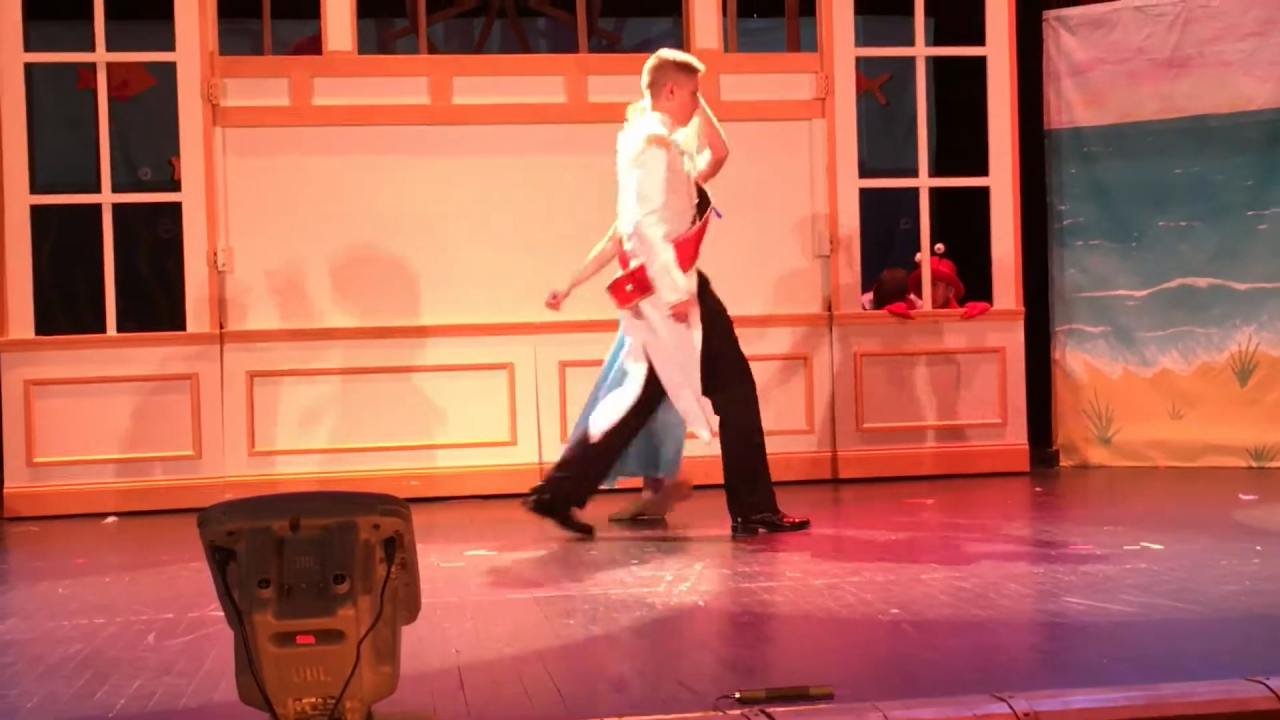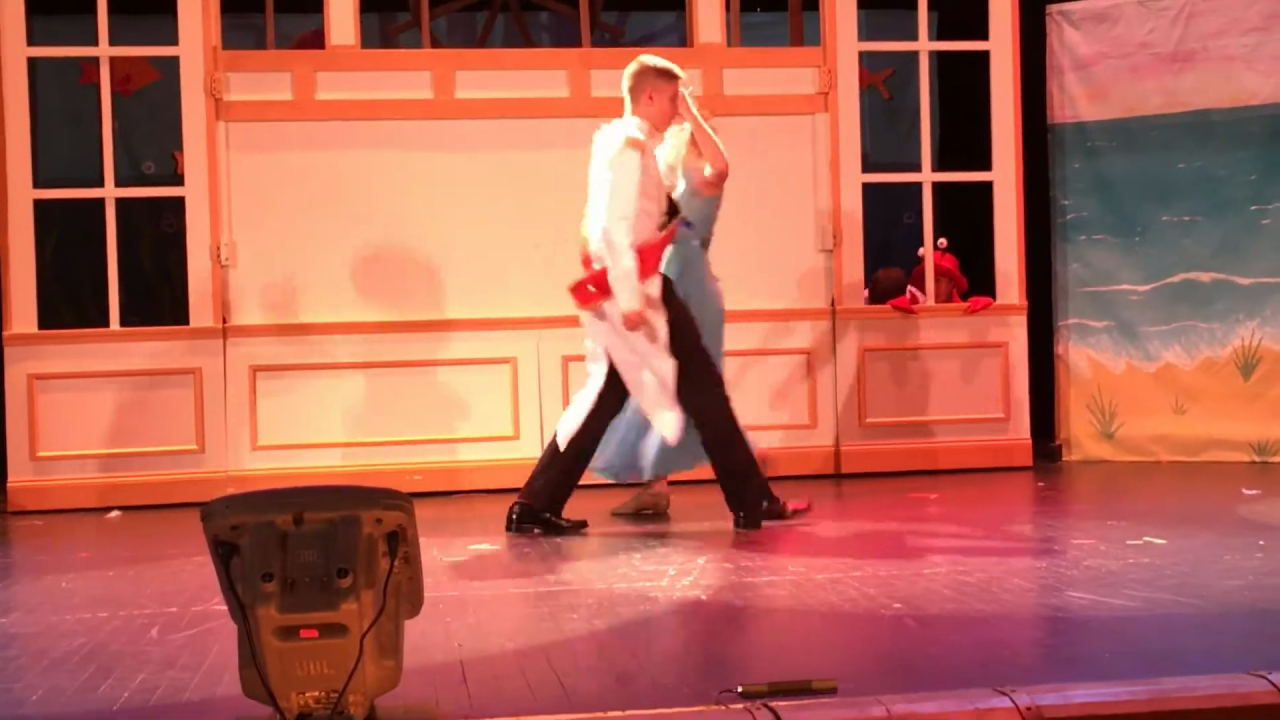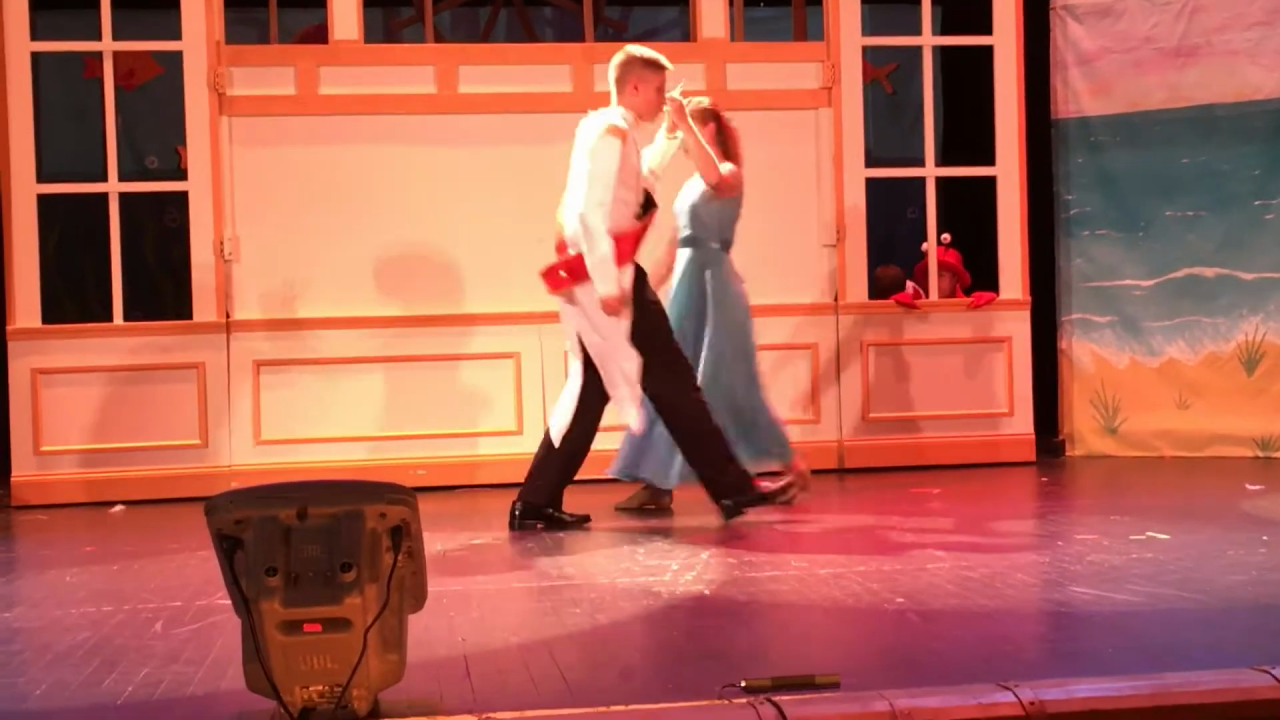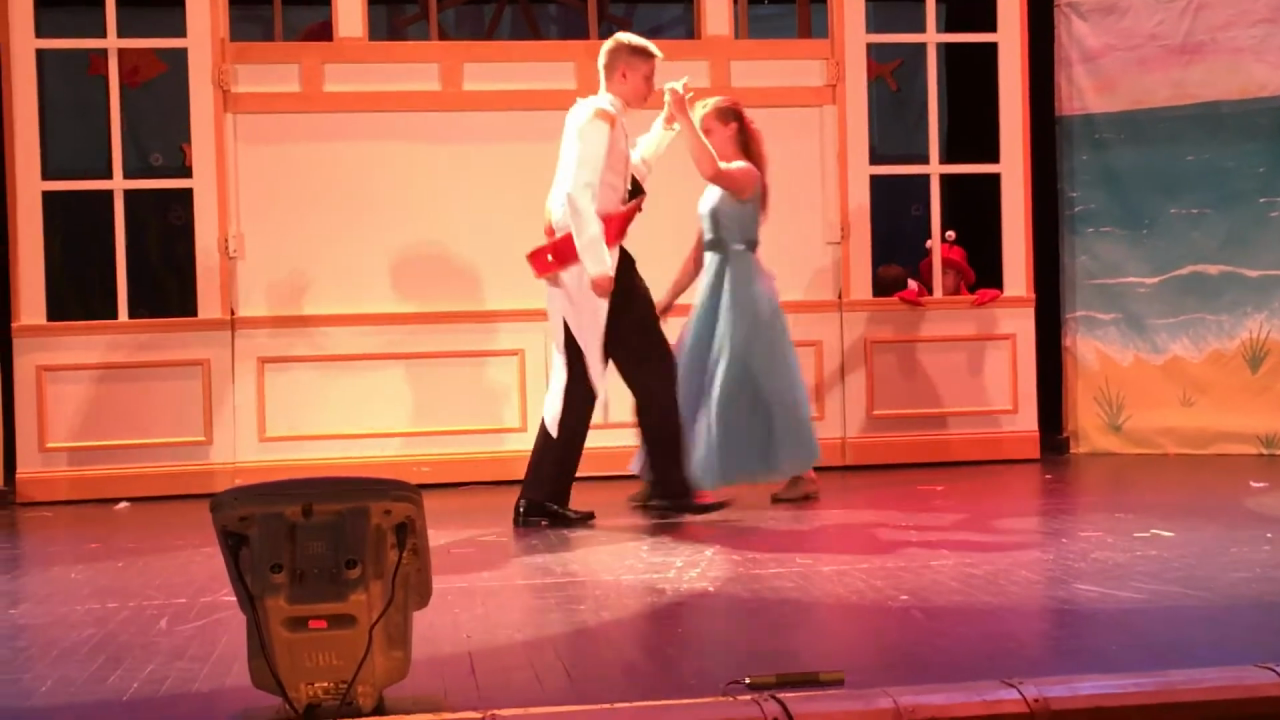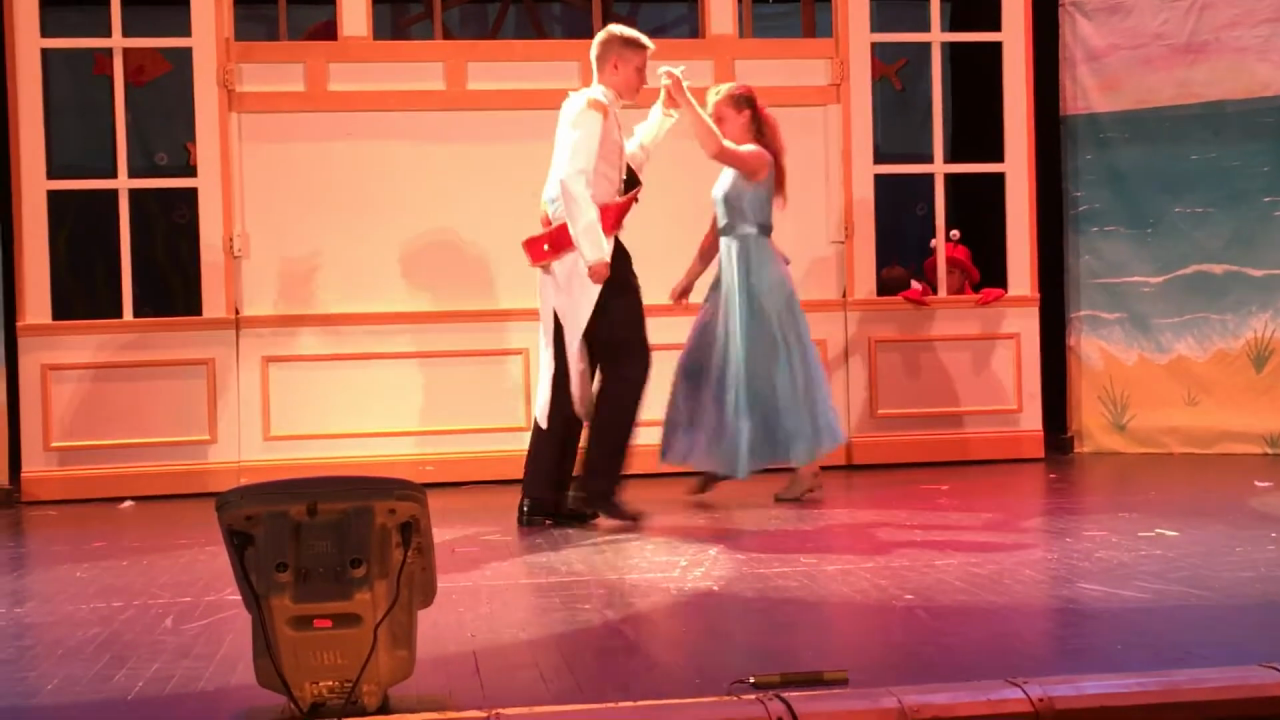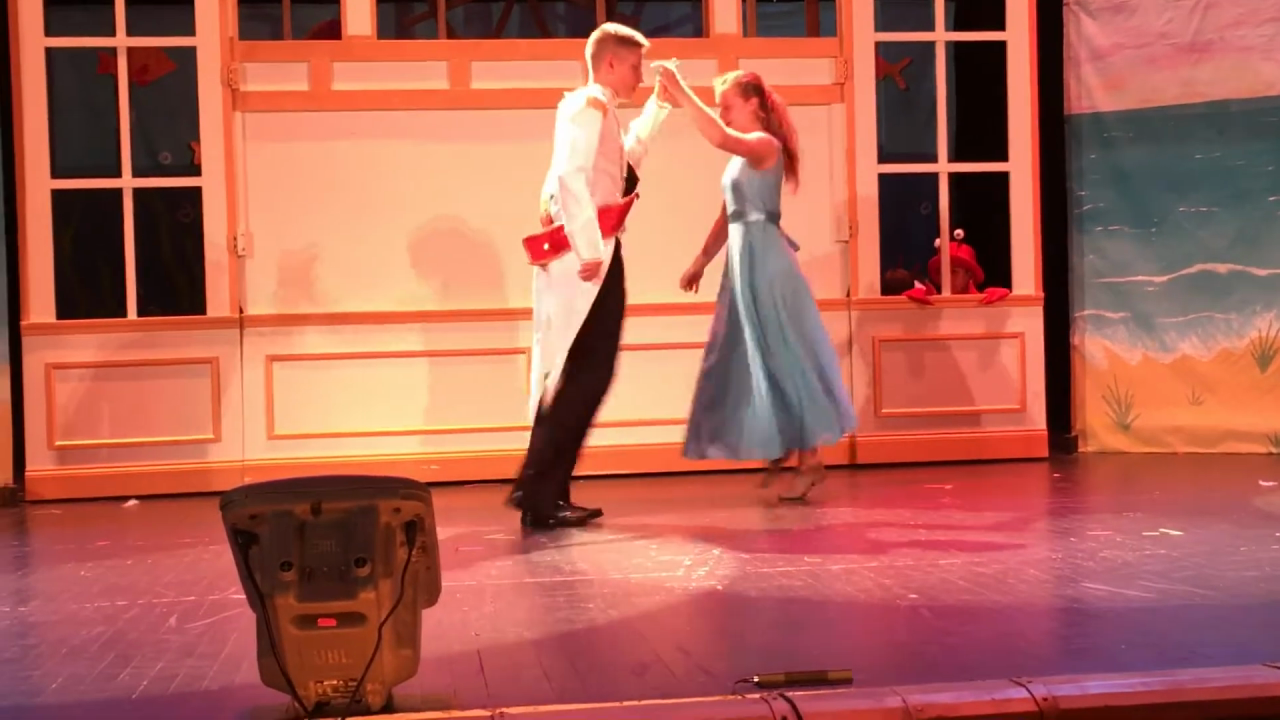
dt=0.1s
person 1, frame 1
left shoulder: (644, 137)
right shoulder: (653, 141)
right elbow: (650, 220)
right wrist: (677, 288)
left hip: (648, 284)
right hip: (666, 282)
left knee: (648, 393)
right knee: (732, 387)
left ankle: (558, 492)
right ankle: (755, 509)
person 1, frame 2
left shoulder: (618, 142)
right shoulder: (628, 145)
right elbow: (616, 225)
right wrist: (630, 294)
left hip: (615, 289)
right hip: (630, 286)
left knee: (609, 397)
right knee: (701, 387)
left ankle: (537, 504)
right ankle: (751, 501)
person 1, frame 3
left shoulder: (608, 132)
right shoulder: (610, 132)
left elbow: (635, 183)
right elbow: (590, 210)
left wrist: (669, 133)
right wrist: (608, 283)
left hip: (590, 277)
right hip: (606, 274)
left knee: (593, 387)
right knee: (671, 378)
left ankle: (536, 501)
right ankle: (734, 489)
person 1, frame 4
left shoulder: (605, 120)
right shoulder: (598, 118)
left elbow: (629, 170)
right elbow: (579, 192)
left wrist: (667, 124)
right wrist: (600, 264)
left hip: (587, 262)
right hip: (594, 261)
left knee: (579, 381)
right knee: (651, 367)
left ankle: (541, 499)
right ankle: (671, 488)
person 1, frame 5
left shoulder: (597, 113)
right shoulder: (591, 108)
left elbow: (627, 160)
right elbow: (572, 180)
left wrist: (664, 112)
right wrist: (595, 249)
left hip: (578, 255)
right hip: (590, 256)
left knee: (570, 373)
right knee: (627, 364)
left ankle: (544, 496)
right ankle: (598, 488)
person 1, frame 6
left shoulder: (593, 111)
right shoulder: (590, 106)
left elbow: (624, 156)
right elbow: (570, 177)
left wrist: (658, 105)
right wrist: (590, 247)
left hip: (574, 255)
right hip: (586, 255)
left knee: (571, 372)
right knee: (588, 373)
left ankle: (542, 495)
right ankle: (537, 489)
person 2, frame 1
left shoulder: (689, 181)
left elbow: (719, 153)
right elbow: (610, 244)
right wrist: (569, 284)
left ankle: (666, 480)
right ankle: (655, 490)
person 2, frame 2
left shoulder: (705, 179)
right shoulder: (669, 181)
left elbow: (721, 165)
left wrist: (690, 112)
left hip: (692, 287)
right hip: (670, 288)
right ankle: (653, 483)
person 2, frame 3
left shoulder: (726, 175)
right shoulder: (692, 183)
left elbow: (713, 173)
left wrist: (684, 121)
left hip: (713, 285)
right hip: (687, 286)
left knee: (722, 383)
left ankle: (791, 465)
right ankle: (657, 483)
person 2, frame 4
left shoulder: (744, 173)
right shoulder: (715, 184)
left elbow: (712, 170)
right elbow: (701, 249)
left wrist: (684, 117)
right wrist: (672, 294)
left hip: (742, 286)
right hip: (716, 286)
left knee: (760, 382)
right knee: (693, 378)
left ankle: (802, 473)
right ankle: (687, 473)
person 2, frame 5
left shoulder: (757, 157)
right shoulder: (731, 170)
left elbow: (716, 148)
left wrist: (685, 101)
right wrist: (690, 276)
left hip: (757, 272)
right hip: (733, 273)
left knee: (771, 366)
right knee: (711, 365)
left ankle: (804, 467)
right ankle: (718, 460)
person 2, frame 6
left shoulder: (765, 144)
right shoulder: (741, 155)
left elbow: (718, 136)
right elbow: (727, 217)
left wrist: (681, 92)
right wrist: (699, 263)
left hip: (765, 257)
right hip: (742, 259)
left knee: (784, 354)
right knee: (741, 359)
left ankle: (810, 456)
right ankle: (782, 448)
